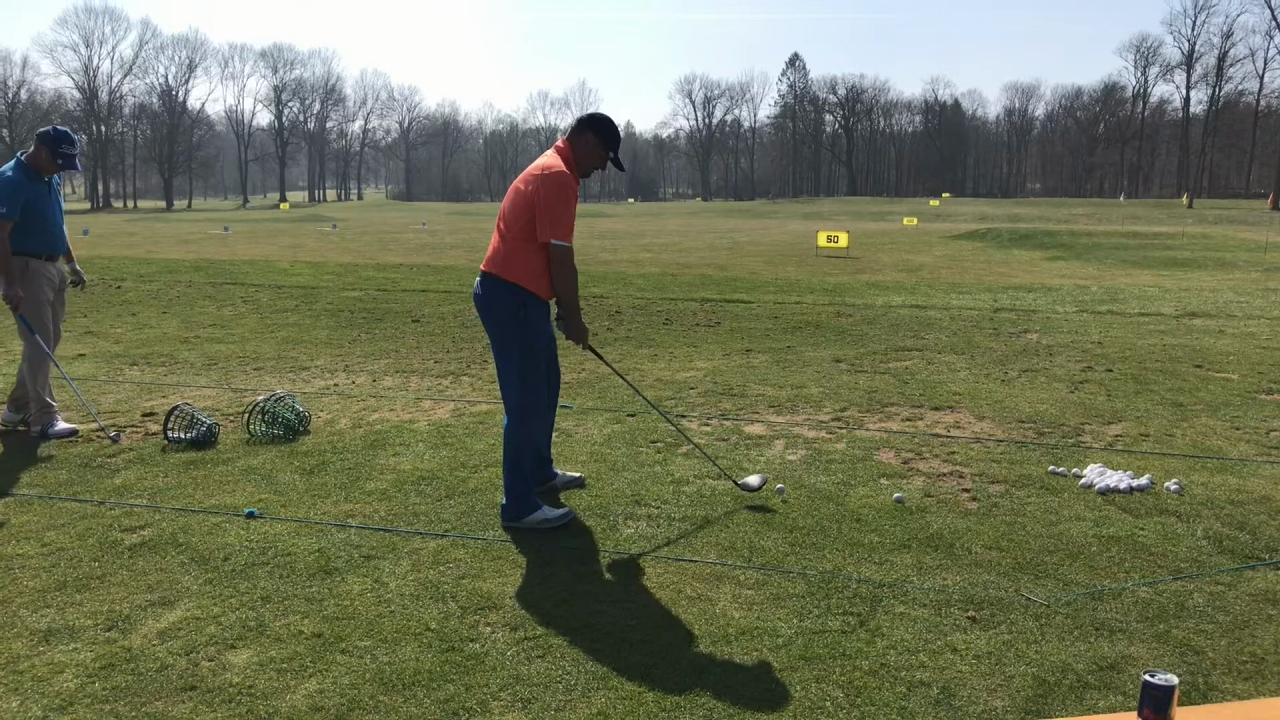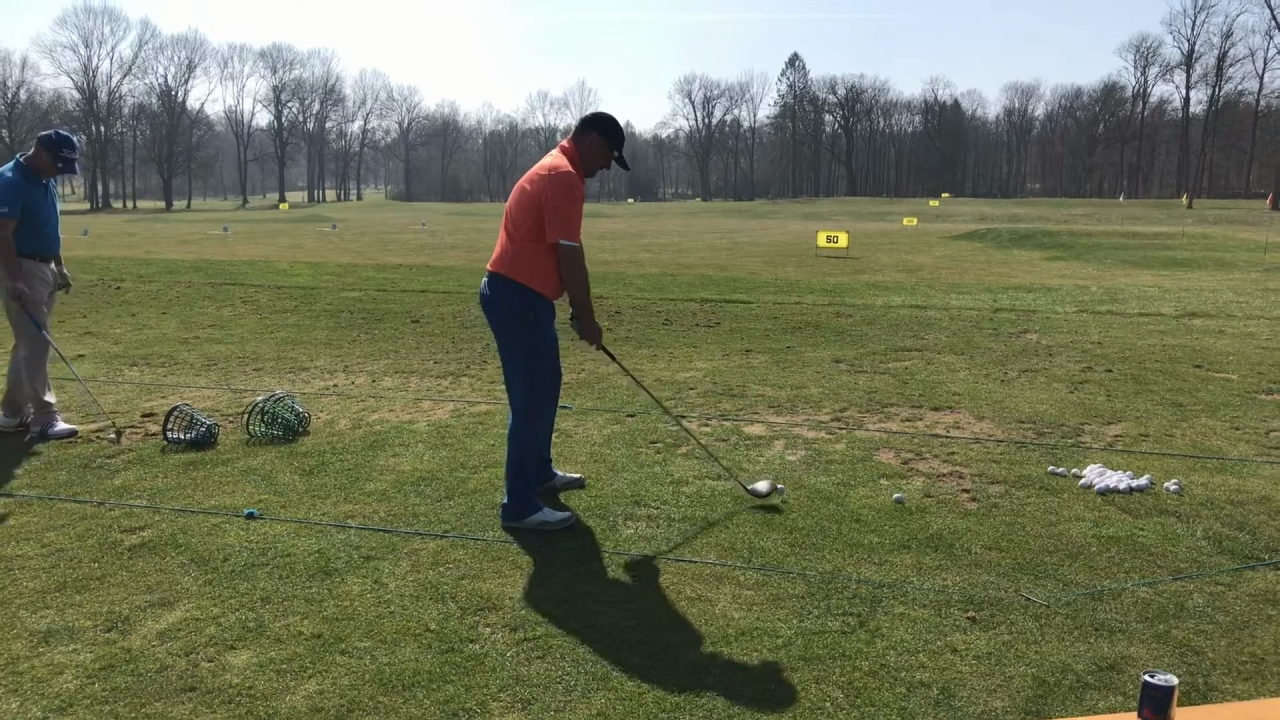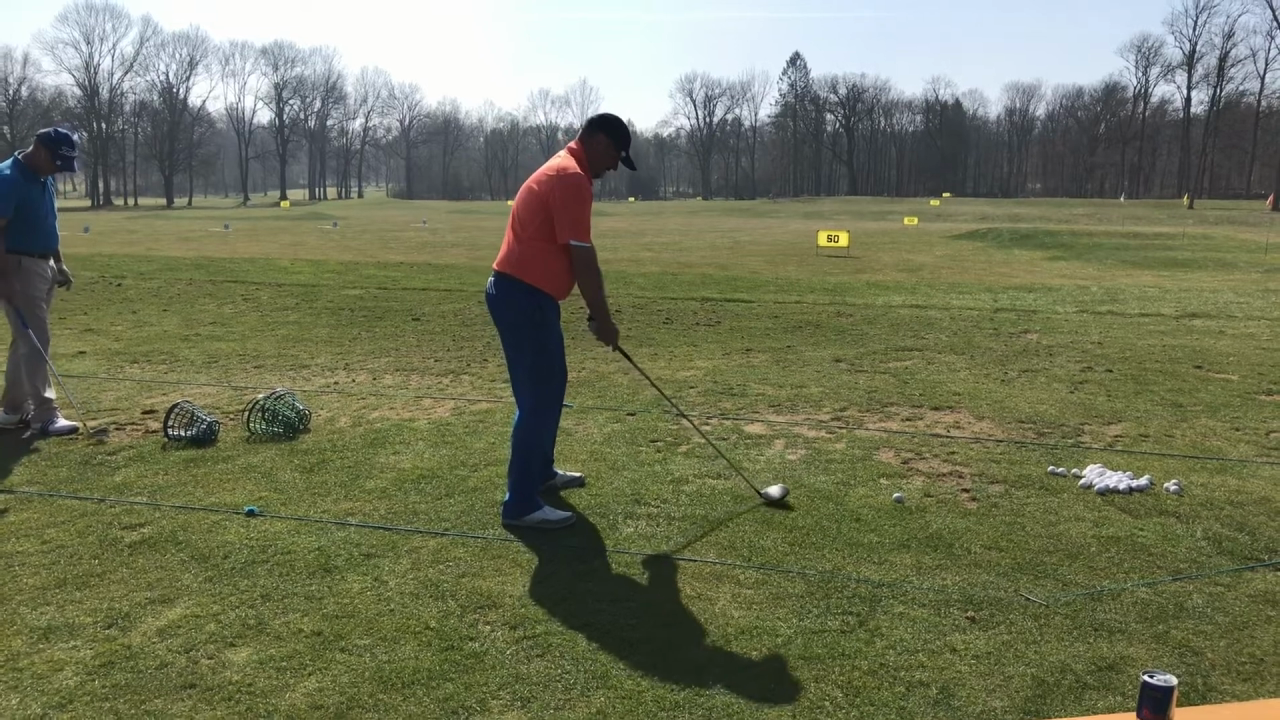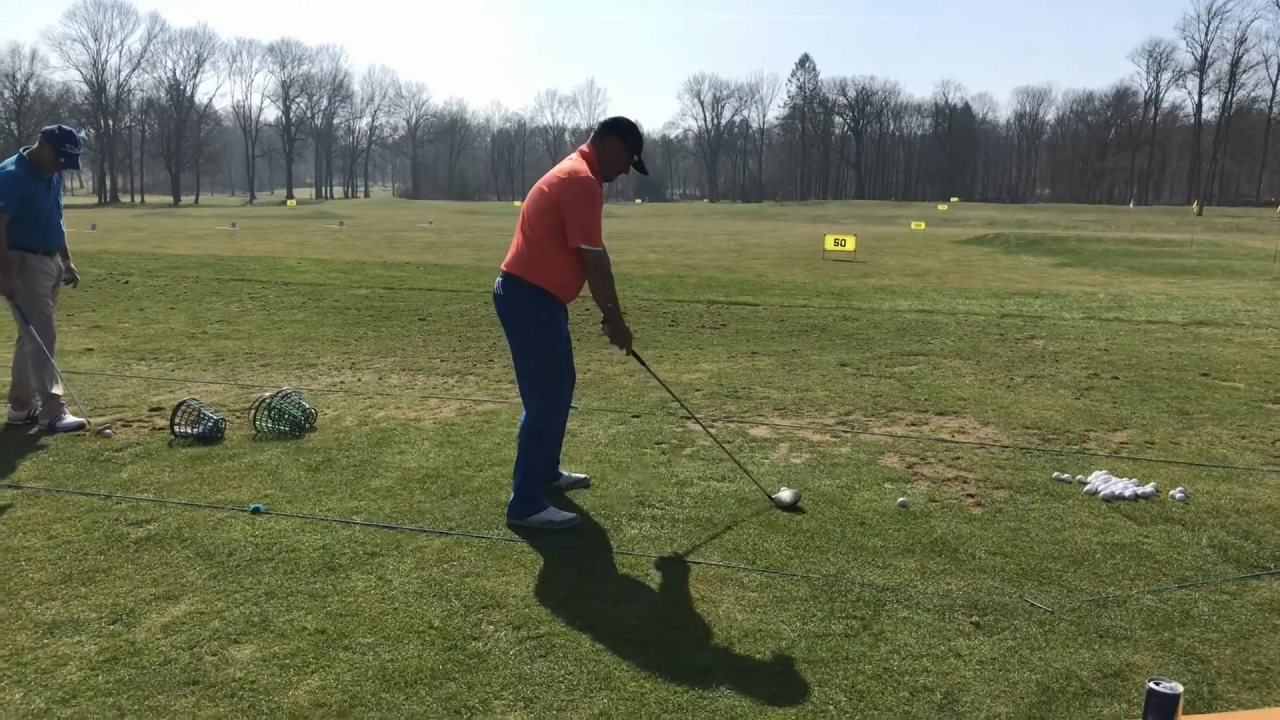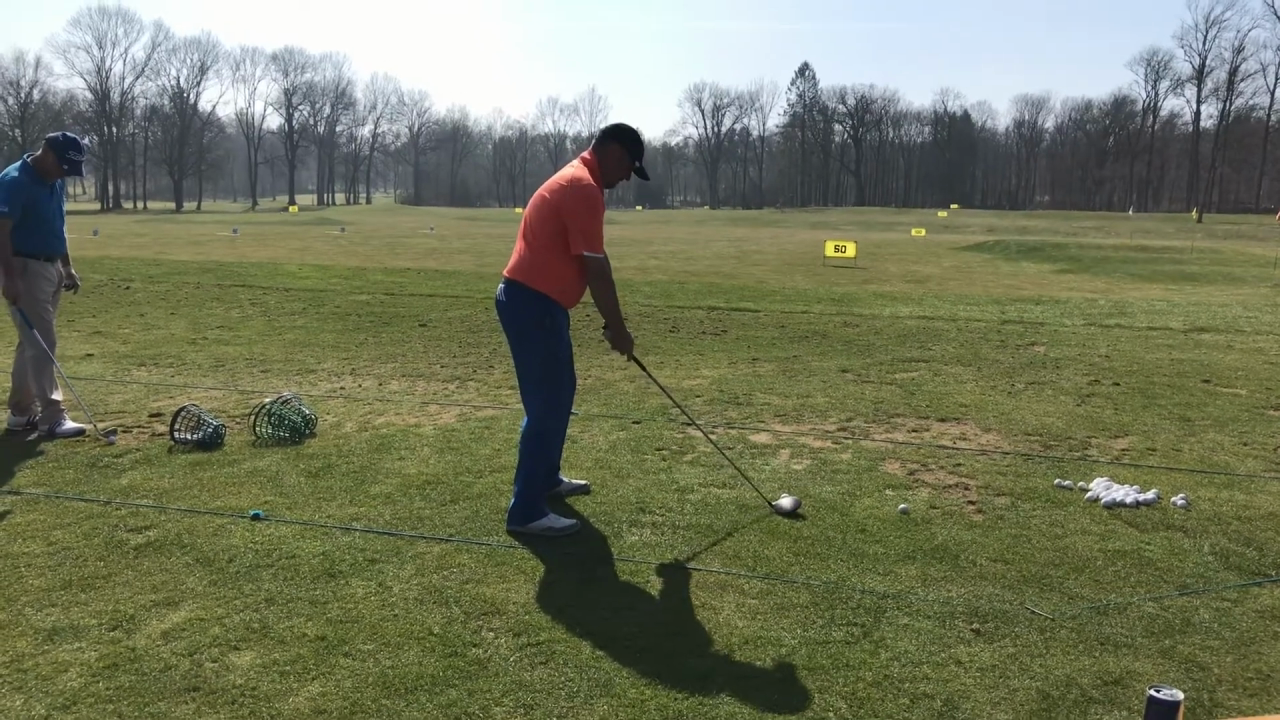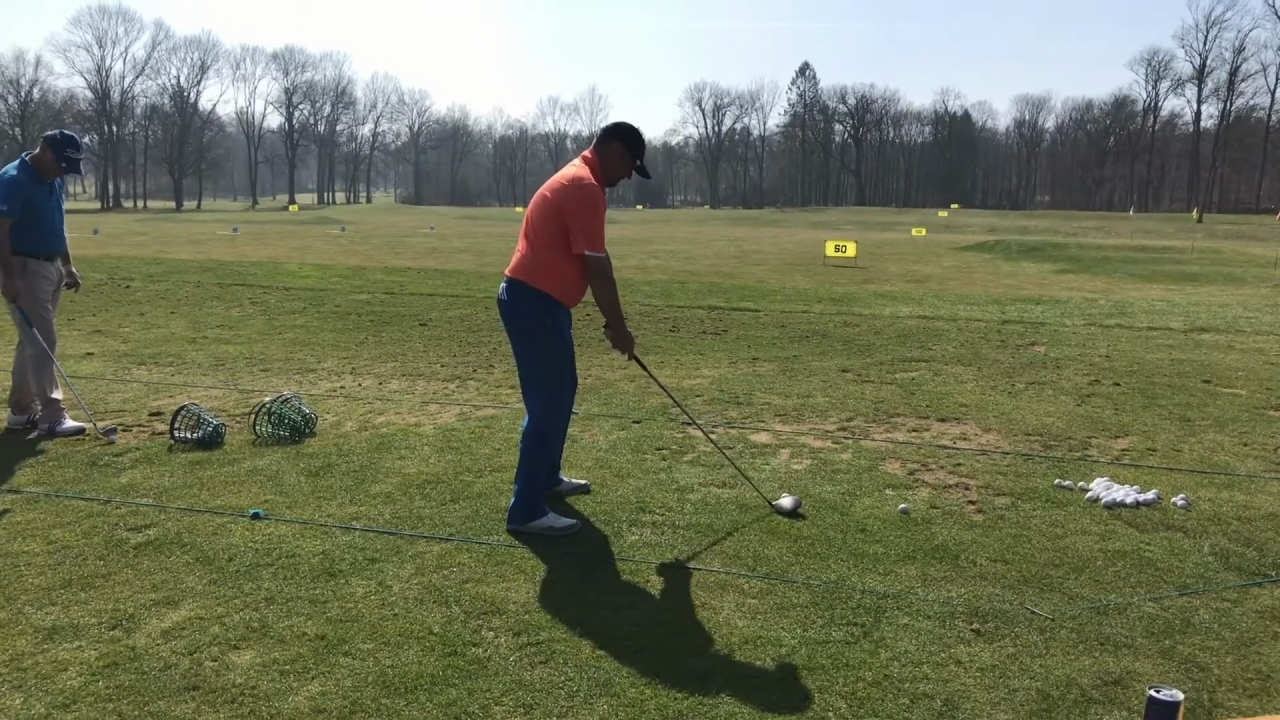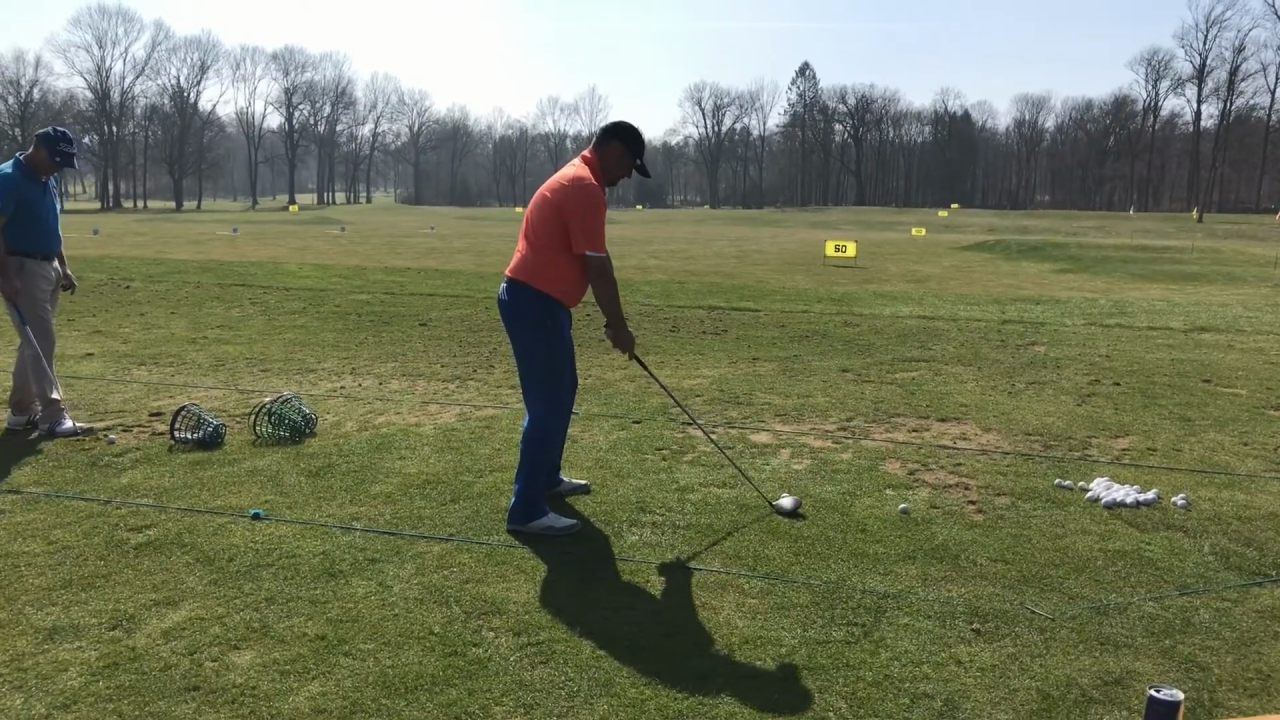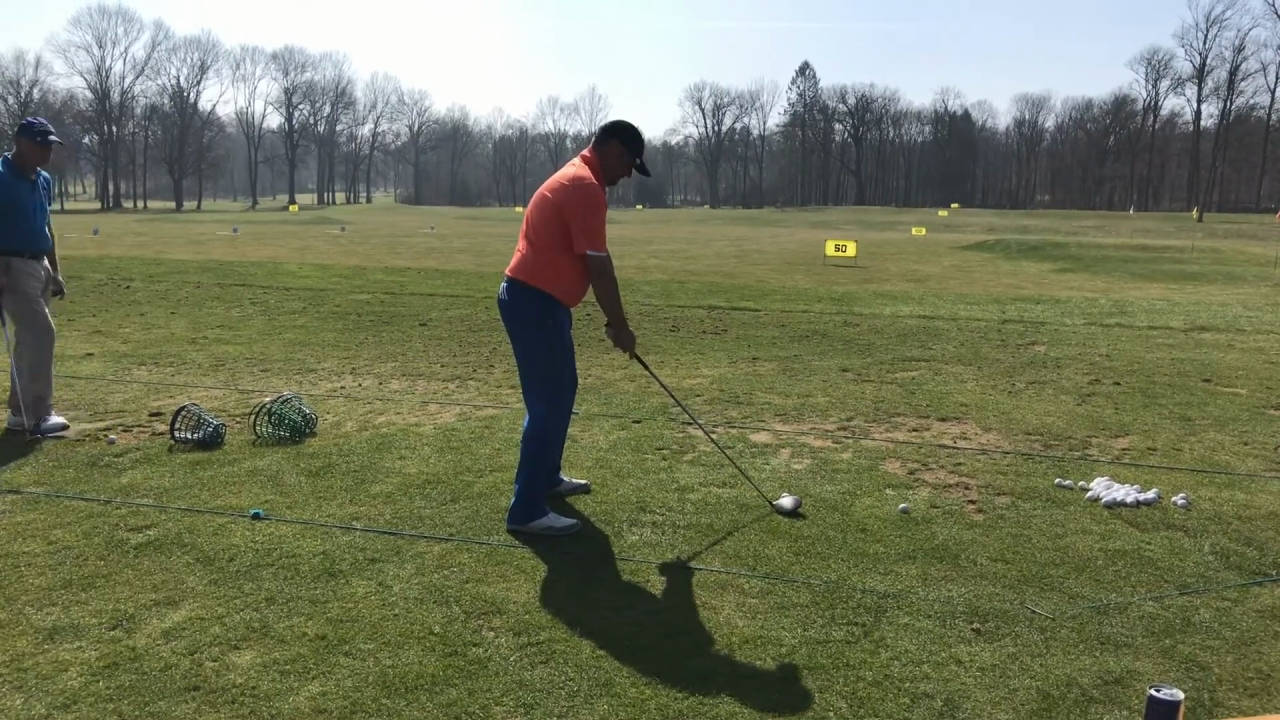
dt=0.5s
person 1, frame 1
left shoulder: (552, 170)
right shoulder: (558, 177)
left elbow: (551, 255)
right elbow: (560, 258)
left wrist: (565, 310)
right wrist: (574, 317)
left hip: (519, 295)
right hip: (511, 297)
left knee: (544, 386)
right knee: (527, 398)
left ankle: (539, 471)
right ankle: (519, 504)
person 1, frame 2
left shoulder: (555, 170)
right shoulder: (564, 177)
left elbow: (557, 254)
right elbow: (570, 258)
left wrist: (578, 311)
right wrist: (587, 318)
left hip: (521, 295)
right hip: (518, 298)
left knee: (544, 387)
right knee: (531, 398)
left ankle: (539, 471)
right ankle: (520, 504)
person 1, frame 3
left shoulder: (562, 170)
right shoulder: (572, 178)
left elbow: (570, 255)
right elbow: (583, 259)
left wrist: (595, 313)
right wrist: (603, 318)
left hip: (524, 293)
right hip: (523, 296)
left knee: (549, 387)
right knee: (538, 397)
left ankle: (540, 470)
right ankle: (520, 503)
person 1, frame 4
left shoulder: (574, 173)
right shoulder: (583, 182)
left elbow: (585, 258)
right elbow: (595, 263)
left wrist: (609, 315)
right wrist: (616, 321)
left hip: (534, 295)
right hip: (530, 298)
left knee: (557, 387)
right knee: (545, 397)
left ankle: (545, 470)
right ankle: (526, 503)
person 1, frame 5
left shoulder: (576, 180)
right shoulder: (583, 188)
left elbow: (587, 265)
right elbow: (596, 269)
left wrist: (611, 322)
right wrist: (618, 327)
left hip: (534, 300)
right hip: (532, 303)
left knee: (558, 394)
right knee: (547, 404)
left ankle: (546, 477)
right ankle: (526, 510)
person 1, frame 6
left shoulder: (576, 179)
right shoulder: (585, 188)
left elbow: (588, 264)
right elbow: (597, 268)
left wrist: (612, 322)
right wrist: (618, 327)
left hip: (537, 299)
right hip: (534, 303)
left knee: (559, 392)
right knee: (548, 403)
left ankle: (545, 476)
right ankle: (526, 509)
person 1, frame 7
left shoulder: (576, 178)
right shoulder: (585, 188)
left elbow: (588, 264)
right elbow: (598, 268)
left wrist: (612, 320)
right wrist: (619, 327)
left hip: (535, 299)
right hip: (534, 302)
left knee: (559, 393)
right knee: (549, 404)
left ankle: (546, 477)
right ankle: (526, 508)
person 1, frame 8
left shoulder: (575, 178)
right shoulder: (586, 187)
left elbow: (586, 263)
right elbow: (599, 268)
left wrist: (613, 321)
right wrist: (620, 326)
left hip: (536, 299)
right hip: (534, 302)
left knee: (560, 392)
right knee: (549, 403)
left ankle: (546, 476)
right ankle: (526, 509)
person 2, frame 1
left shoulder: (51, 178)
left wrist: (71, 263)
left hip: (52, 267)
right hip: (26, 269)
left knee: (49, 341)
right knee: (39, 344)
right ankle: (44, 417)
person 2, frame 2
left shoulder: (46, 181)
left wrist: (59, 266)
left hip: (43, 268)
left knee: (29, 342)
right knee: (35, 343)
right ankle: (43, 417)
person 2, frame 3
left shoulder: (44, 178)
left wrist: (59, 263)
left hip: (42, 264)
left knee: (26, 340)
right knee: (35, 340)
right ankle: (44, 414)
person 2, frame 4
left shoulder: (52, 176)
left wrist: (66, 260)
left hip: (49, 262)
left knee: (32, 337)
right knee: (41, 337)
right ankle: (51, 410)
person 2, frame 5
left shoulder: (55, 182)
left wrist: (67, 266)
left hip: (50, 267)
left knee: (32, 343)
right knee: (41, 343)
right ankle: (51, 416)
person 2, frame 6
left shoulder: (55, 181)
left wrist: (68, 265)
left hip: (50, 267)
left knee: (33, 341)
right knee: (42, 342)
right ankle: (51, 415)
person 2, frame 7
left shoulder: (49, 180)
left wrist: (63, 266)
left hip: (48, 267)
left knee: (35, 342)
right knee: (41, 342)
right ankle: (52, 416)
person 2, frame 8
left shoulder: (44, 180)
left wrist: (55, 271)
left hip: (39, 266)
left knee: (30, 339)
right knee: (41, 334)
right ankle: (37, 412)
